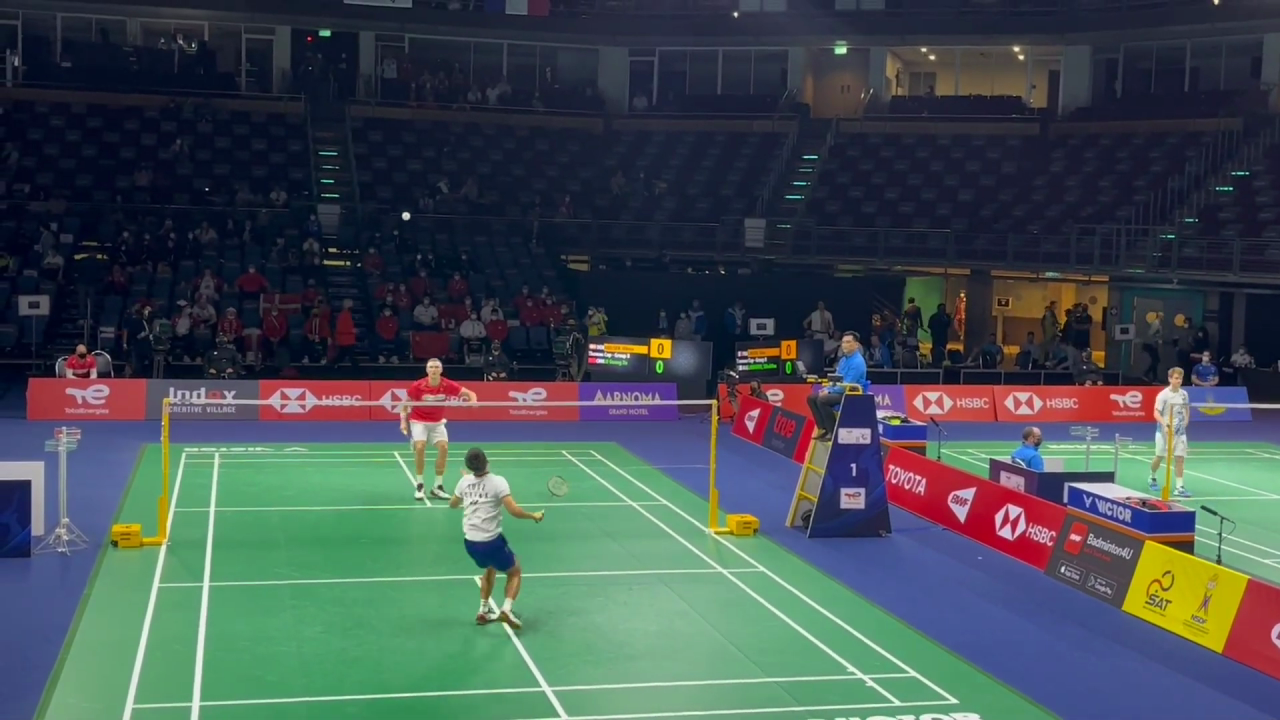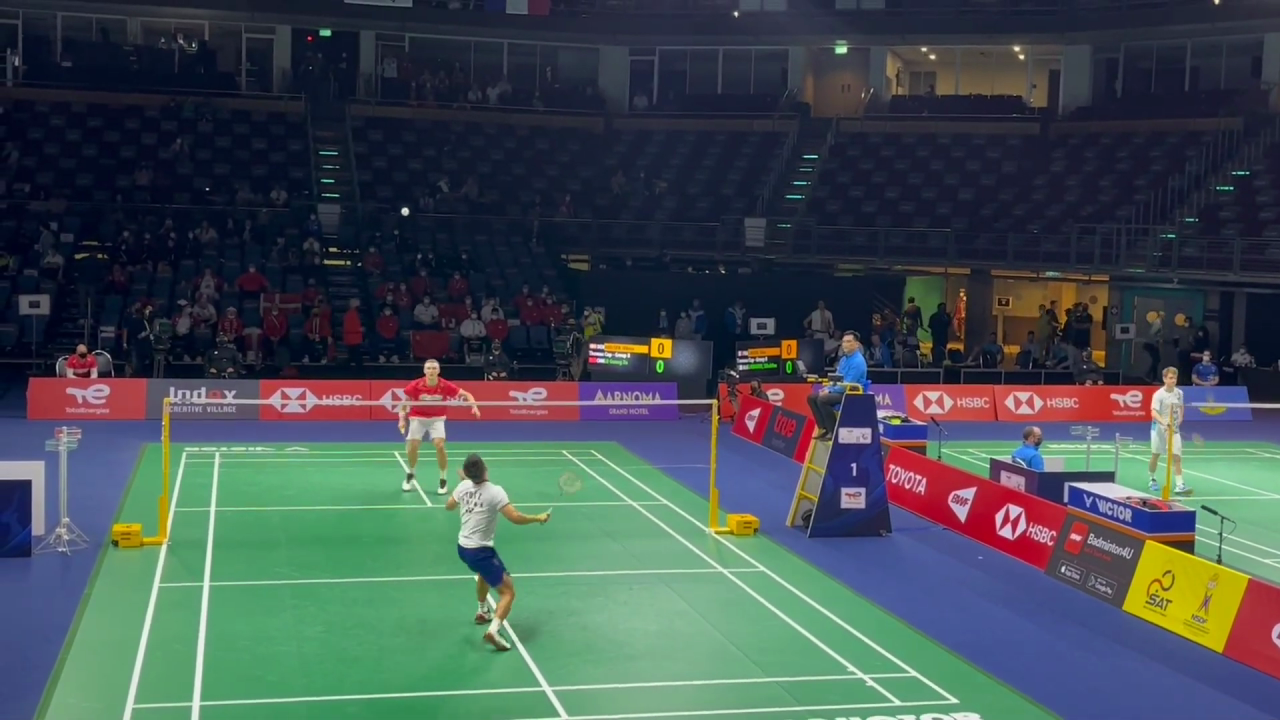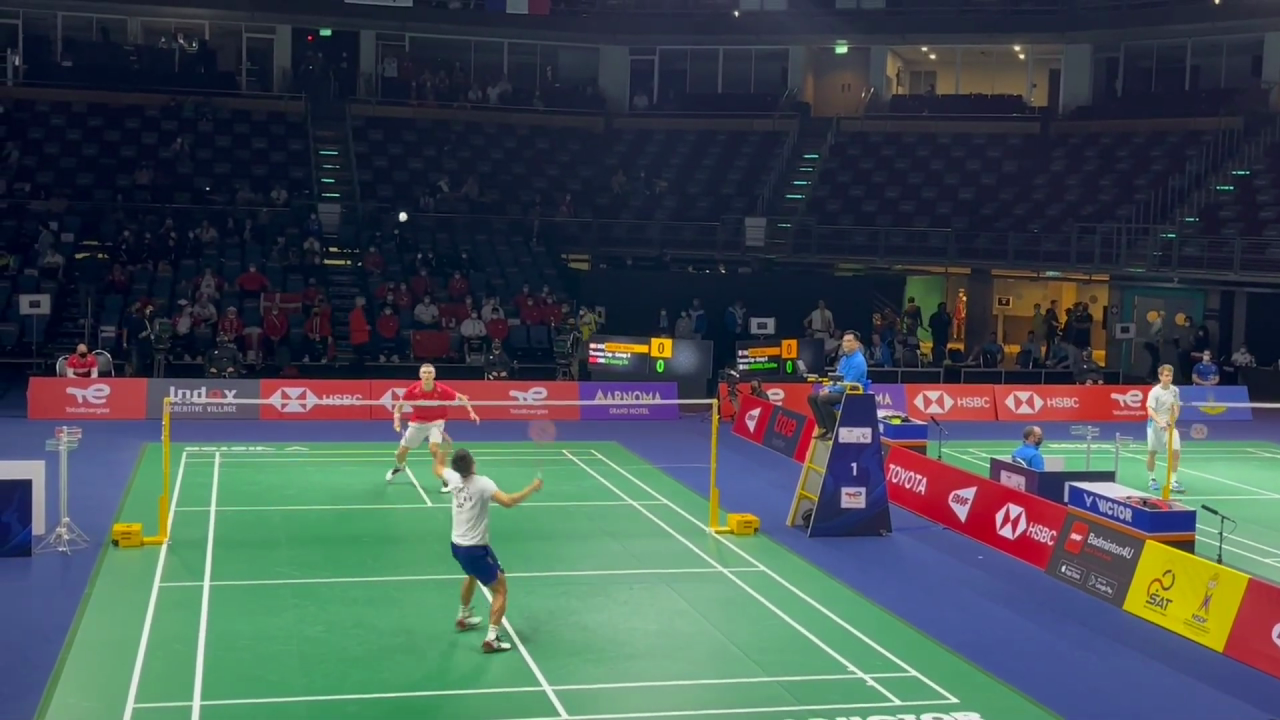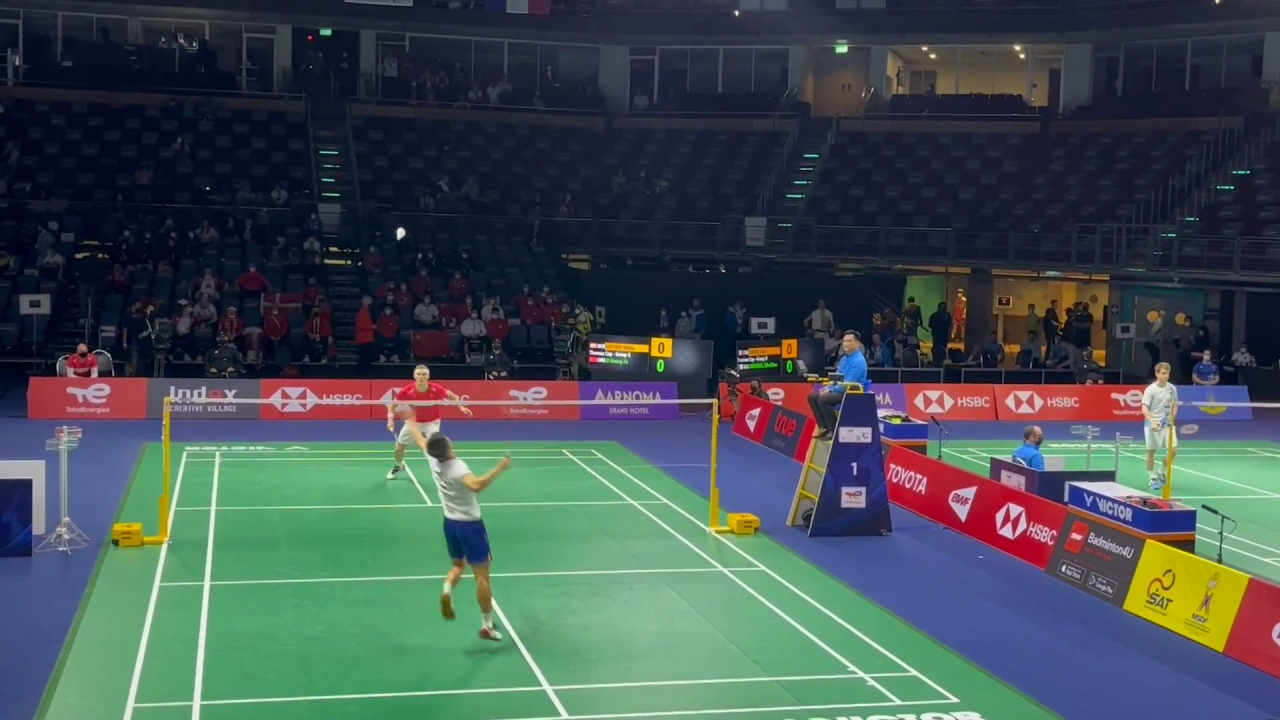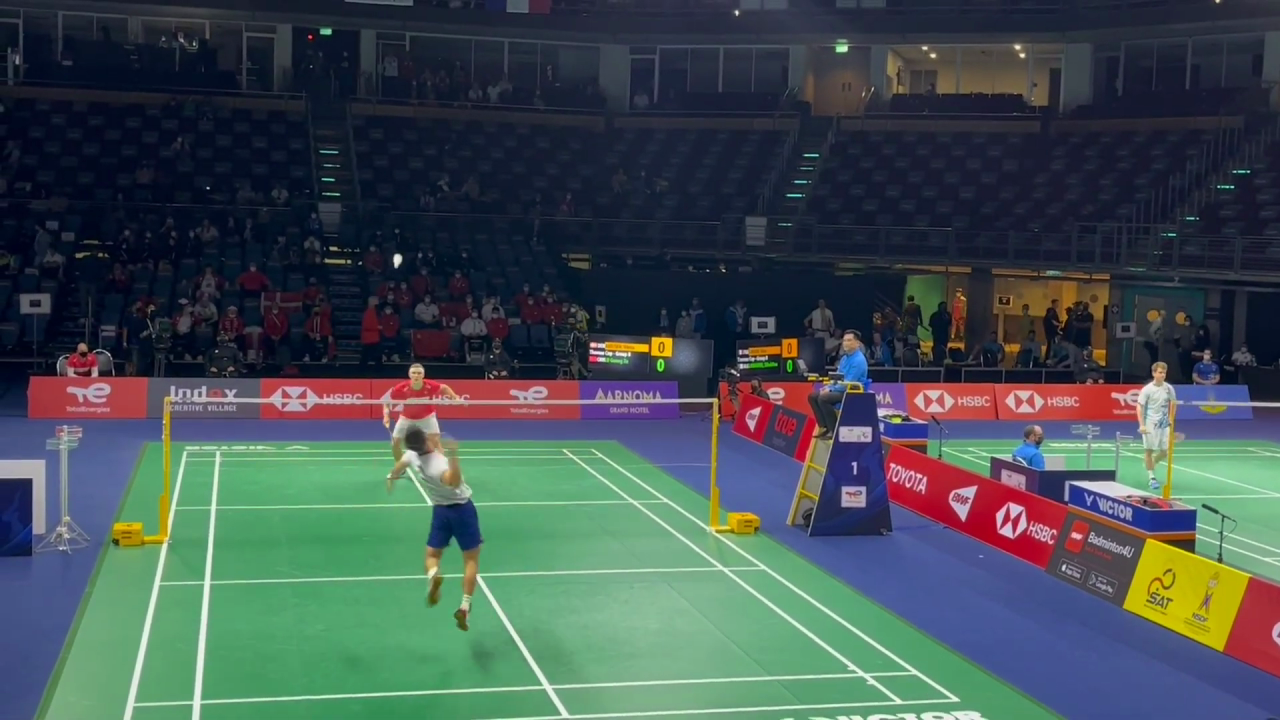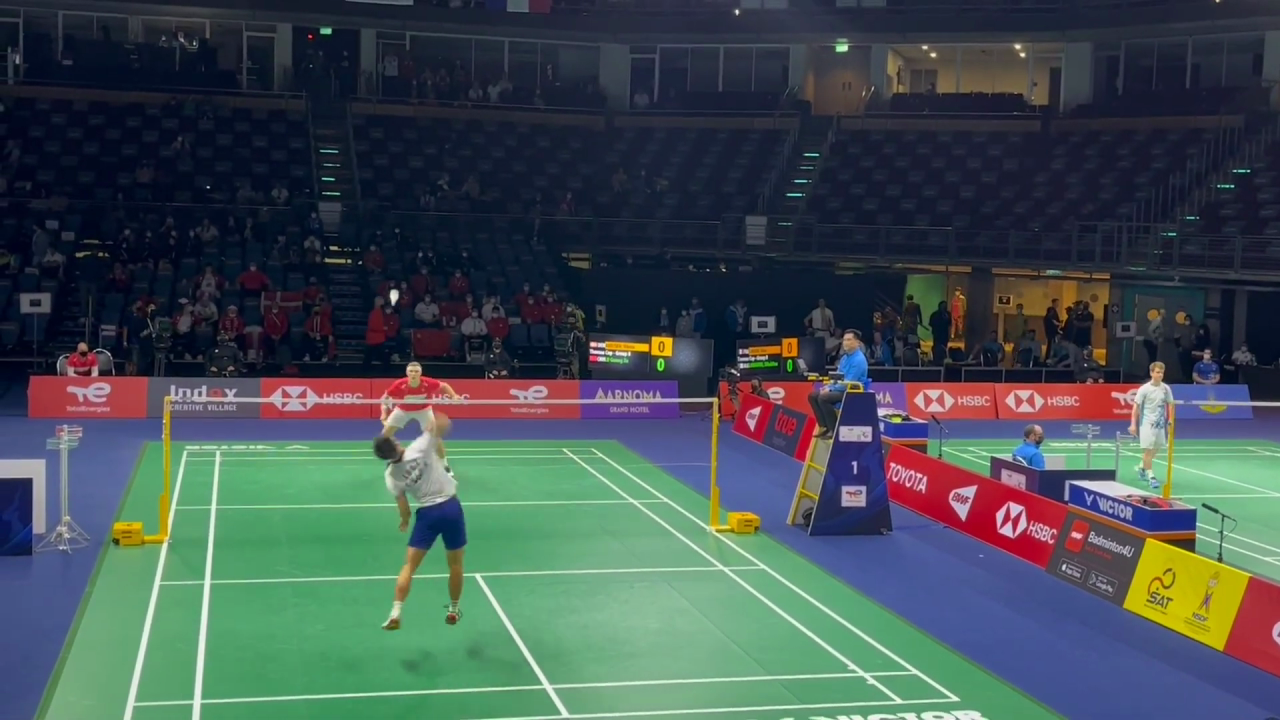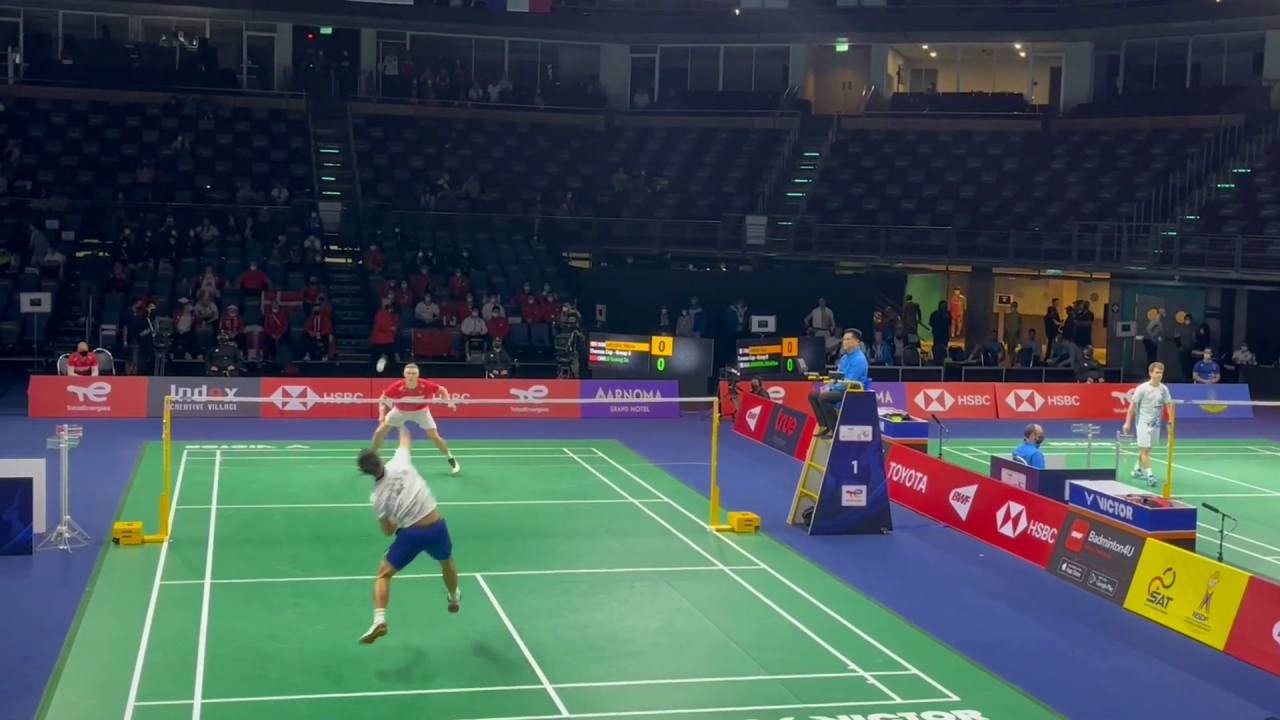
dt=0.1s
person 1, frame 1
left shoulder: (464, 482)
right shoulder: (497, 482)
left elbow: (453, 505)
right elbow: (514, 511)
right wrist: (534, 516)
left hip: (471, 543)
right hip: (492, 542)
left knee: (490, 569)
right knee: (515, 573)
left ankle: (484, 610)
right ankle: (507, 609)
person 1, frame 2
left shoulder: (463, 486)
right shoulder: (494, 492)
left elbow: (449, 506)
right elbow: (515, 518)
right wrist: (538, 519)
left hip: (463, 548)
right hip: (480, 551)
left knee: (485, 573)
right knee: (507, 591)
left ankle: (482, 611)
right ankle: (494, 631)
person 1, frame 3
left shoulder: (453, 477)
right shoulder: (482, 483)
left elbow: (438, 467)
right elbow: (507, 501)
left wrist: (444, 447)
right wrist: (532, 488)
left hip: (457, 546)
right hip: (474, 549)
left knee: (473, 575)
right knee: (500, 590)
left ankle: (463, 617)
right ankle: (491, 639)
person 1, frame 4
left shoulder: (435, 459)
right shoulder: (456, 467)
left elbow: (421, 442)
right elbow: (475, 486)
left wrist: (416, 430)
right wrist: (499, 468)
left hip: (450, 523)
right hip: (468, 525)
left knee: (458, 565)
right knee: (482, 576)
left ankle: (447, 591)
right ankle: (487, 626)
person 1, frame 5
left shoulder: (412, 455)
right shoulder: (435, 463)
left elbow: (399, 466)
right elbow: (453, 483)
left wrist: (391, 478)
right wrist: (452, 455)
left hip: (442, 510)
right hip: (461, 510)
left knee: (432, 556)
right knee: (471, 561)
left ankle: (434, 576)
right ankle: (464, 607)
person 1, frame 6
left shoulder: (391, 476)
right shoulder: (419, 449)
left elbow: (404, 511)
right elbow: (439, 427)
left wrist: (404, 523)
left hip: (428, 514)
right hip: (451, 508)
left knee: (409, 566)
right knee: (455, 565)
left ankle: (396, 614)
right ankle: (453, 610)
person 1, frame 7
left shoulder: (377, 496)
right shoulder: (399, 464)
left elbow: (388, 530)
right elbow: (405, 441)
right wrist: (402, 431)
left hip: (409, 534)
right hip: (435, 529)
left knee: (382, 577)
right knee: (447, 562)
left ankle: (380, 622)
right ankle: (454, 598)
